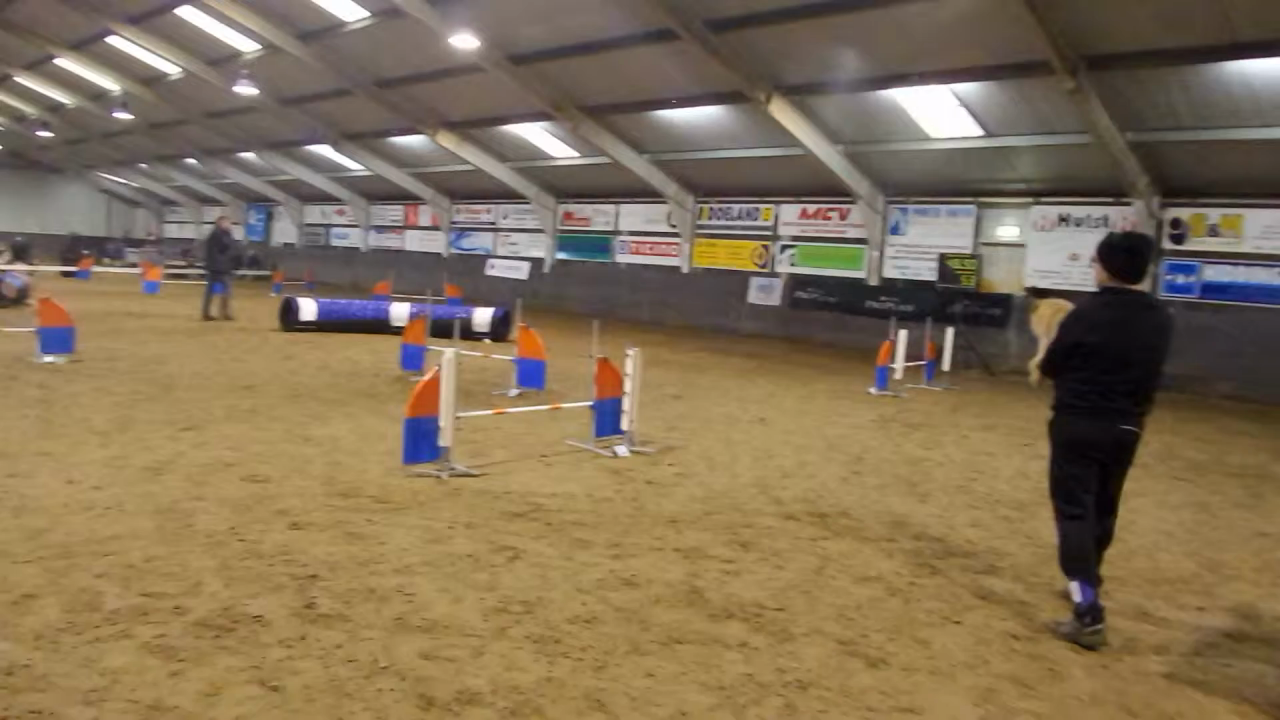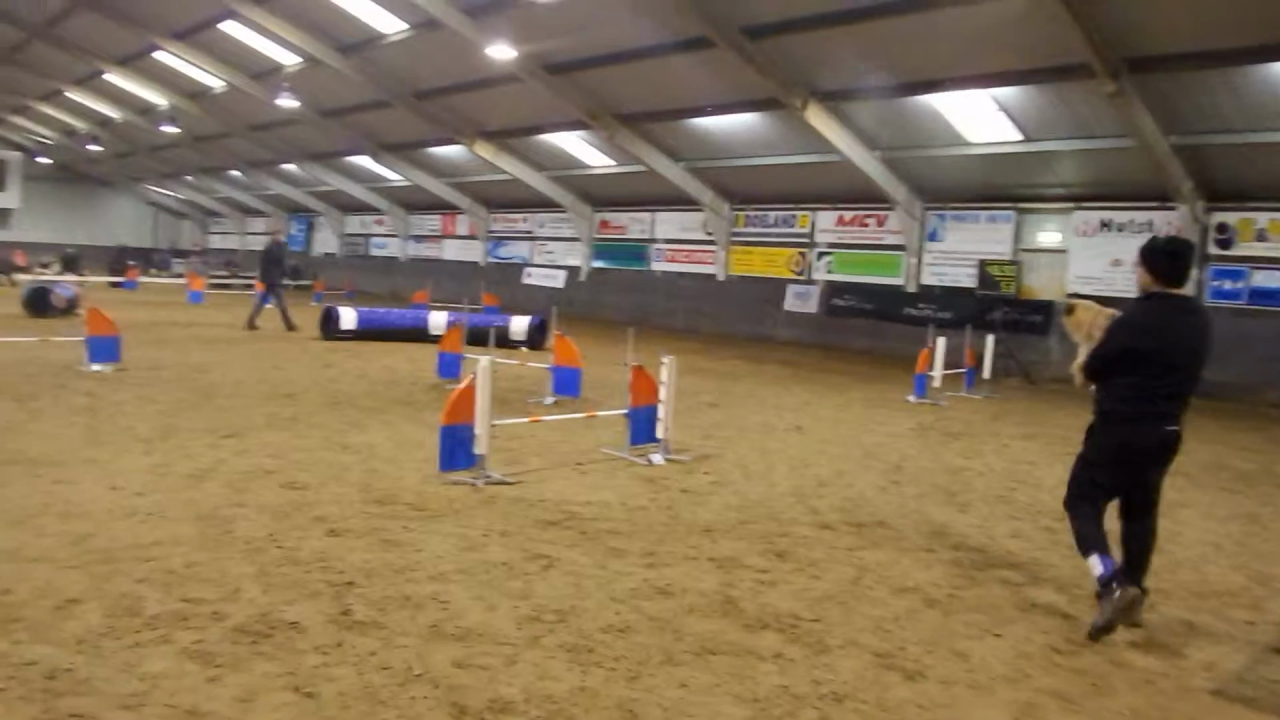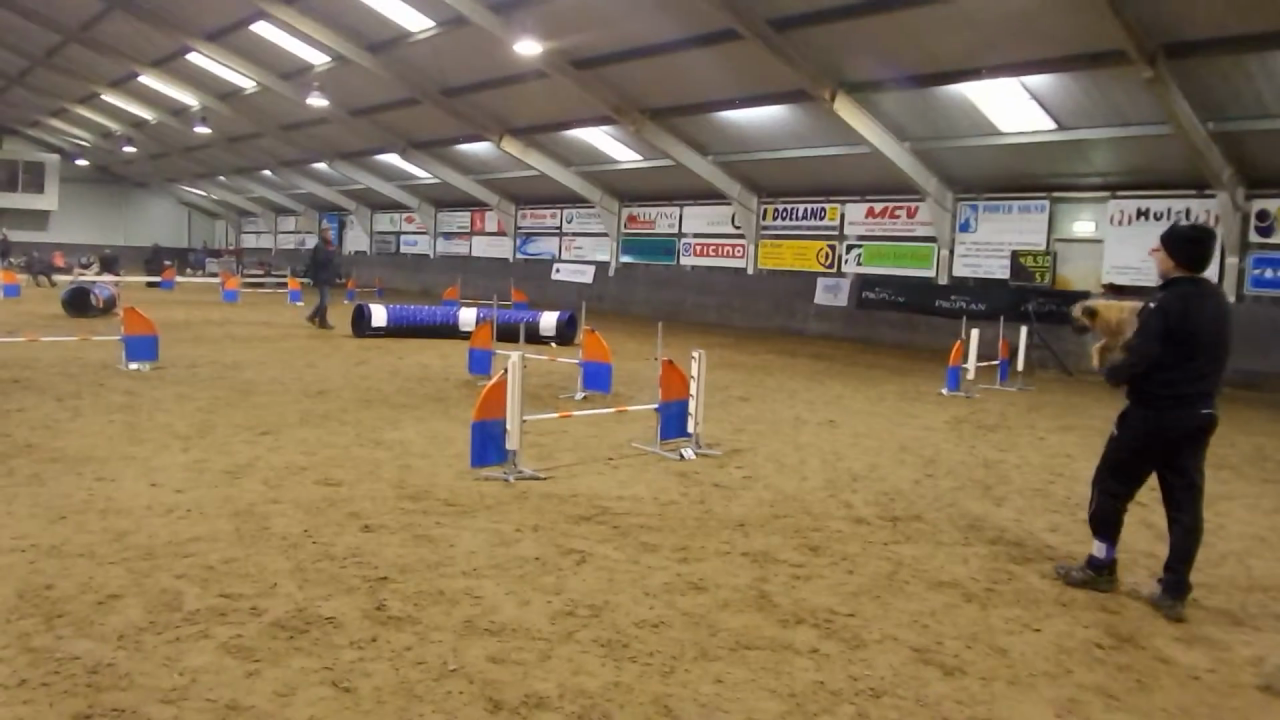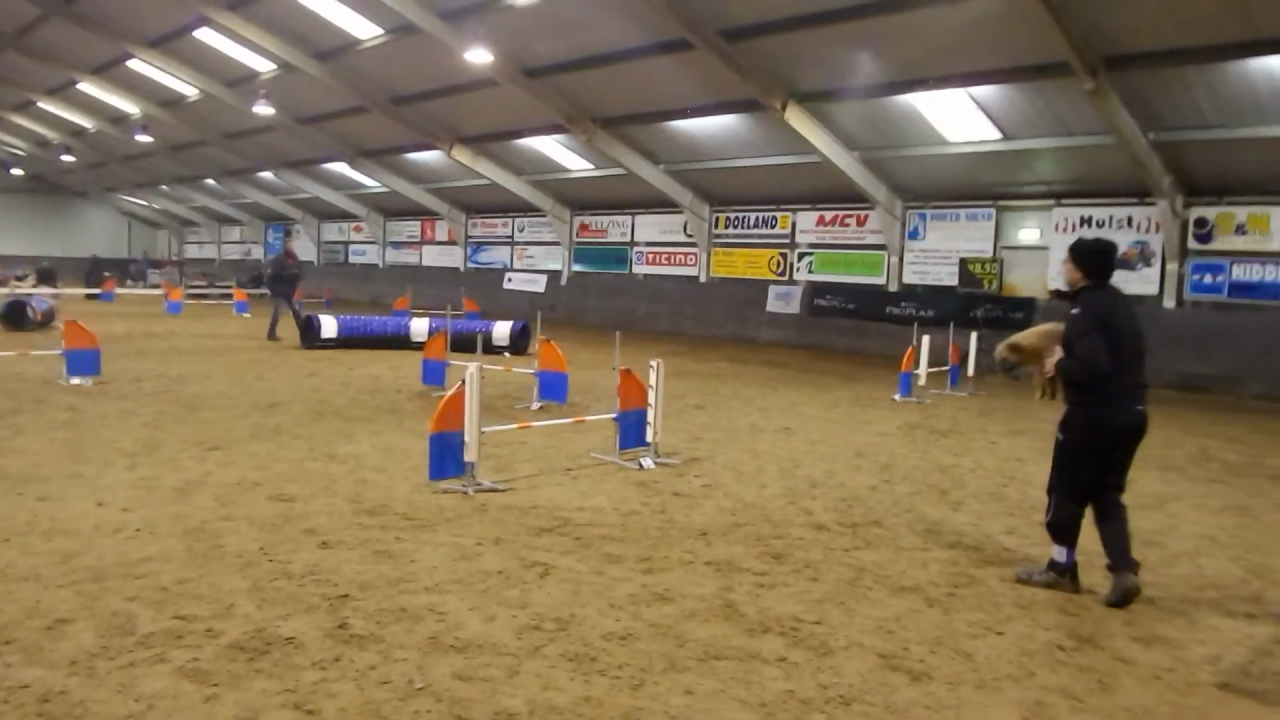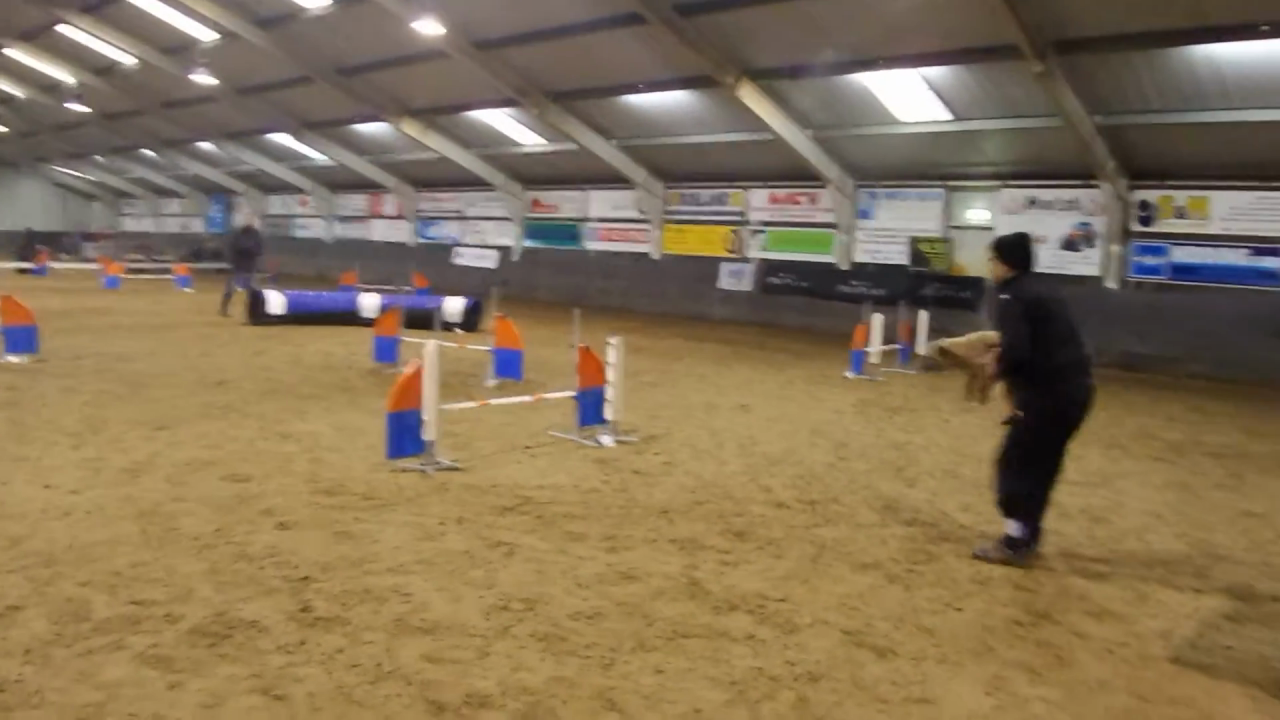
dt=0.3s
person 1, frame 1
left shoulder: (1087, 313)
right shoulder: (1160, 320)
left elbow: (1050, 366)
right elbow: (1148, 373)
left wrist: (1076, 369)
left hip: (1077, 426)
right hip: (1125, 430)
left knee: (1075, 514)
right knee: (1103, 513)
left ankle: (1088, 617)
right ankle: (1086, 590)
person 1, frame 2
left shoulder: (1135, 319)
right shoulder: (1199, 320)
left elbow: (1093, 371)
left wrist: (1115, 370)
left hip: (1119, 429)
right hip: (1166, 432)
left knee: (1083, 502)
right knee: (1141, 513)
left ankle: (1111, 584)
right ankle: (1130, 596)
person 1, frame 3
left shoulder: (1165, 304)
right shoulder: (1216, 301)
left elbow: (1139, 365)
left wrist: (1111, 371)
right wrist: (1131, 345)
left hip: (1154, 415)
right hip: (1200, 416)
left knee: (1111, 486)
right knee: (1185, 502)
left ankle: (1099, 567)
right ankle: (1174, 593)
person 1, frame 4
left shoulder: (1085, 311)
right shoulder: (1117, 303)
left elbow: (1091, 366)
left wrist: (1060, 365)
right wrist: (1066, 356)
left hip: (1093, 414)
right hip: (1131, 413)
left knee: (1067, 490)
right knee: (1107, 493)
left ankle: (1062, 569)
right ankle: (1124, 570)
person 1, frame 5
left shoulder: (1012, 297)
right shoulder: (1035, 291)
left elbow: (1016, 351)
left wrist: (998, 365)
right wrist: (1006, 364)
left hip: (1049, 393)
right hip: (1077, 387)
left knee: (1014, 463)
right knee: (1041, 464)
left ankle: (1018, 541)
right ankle: (1026, 536)
